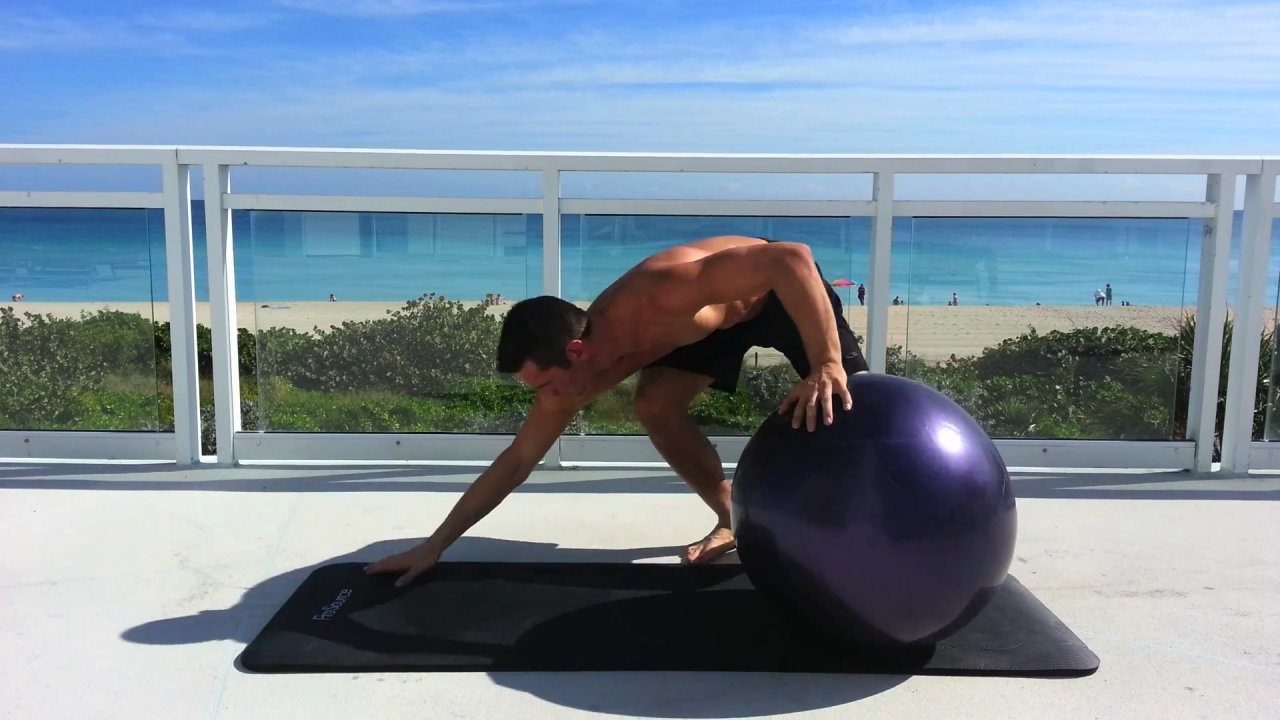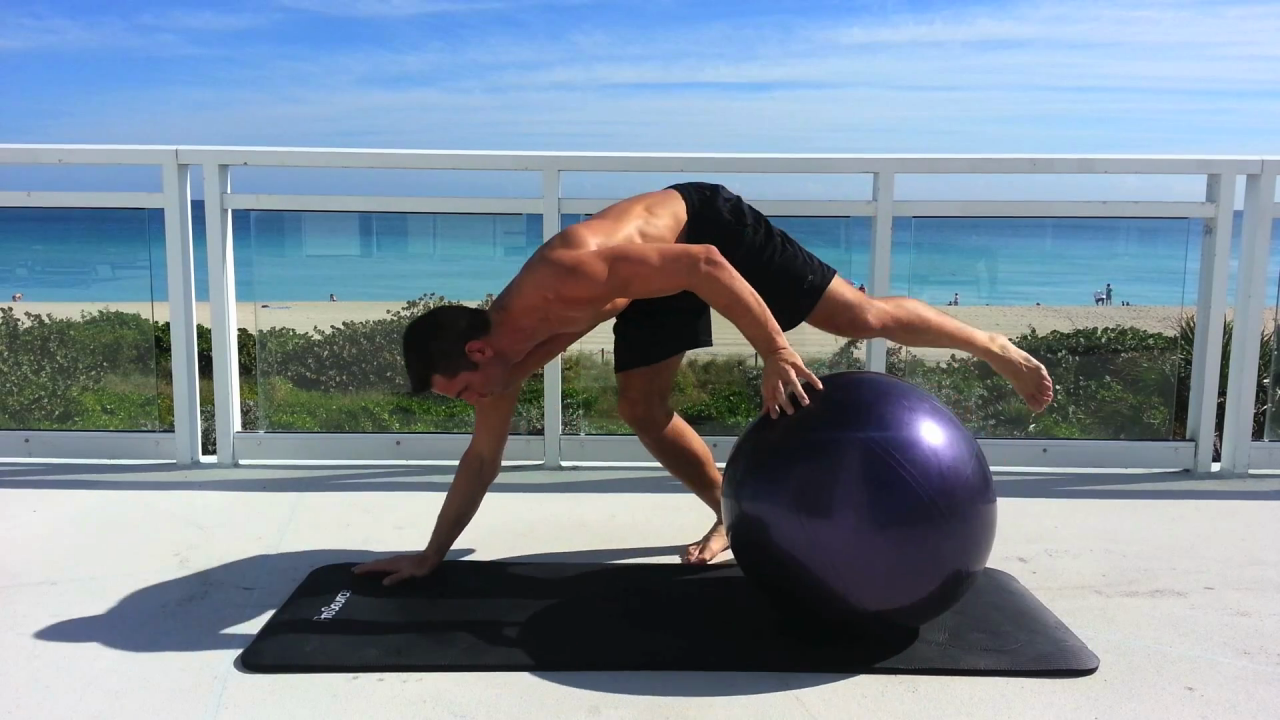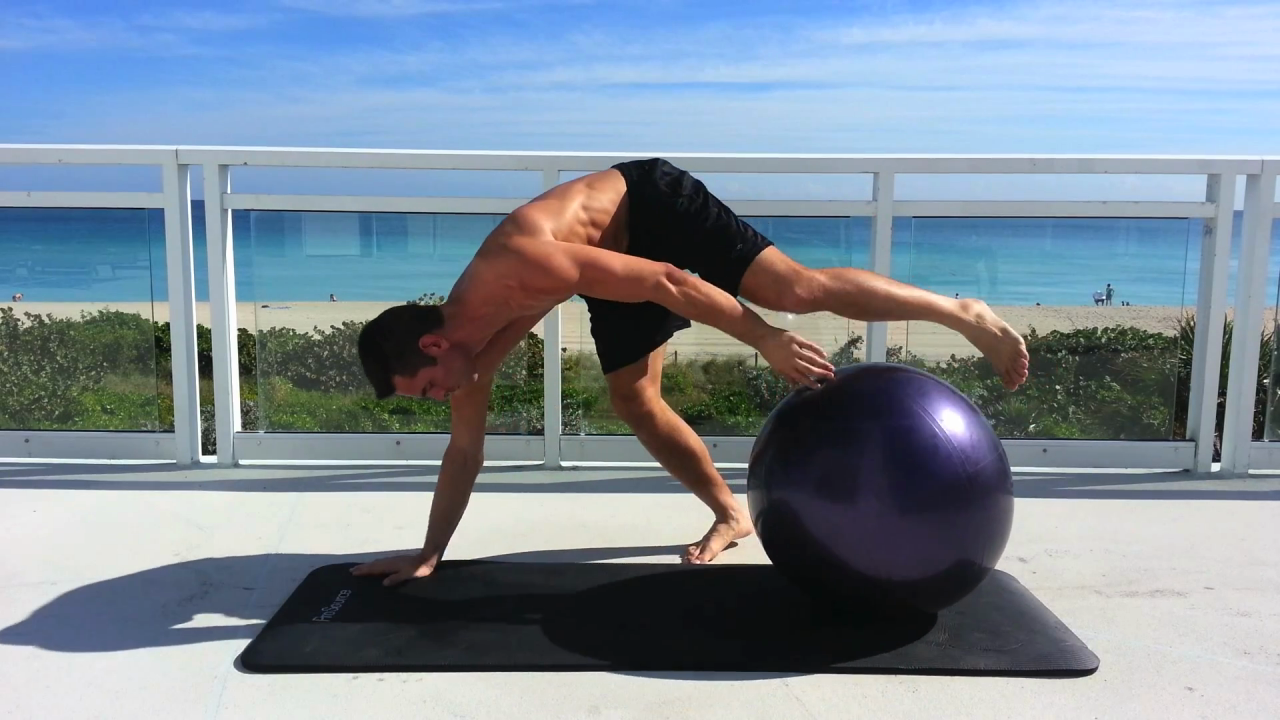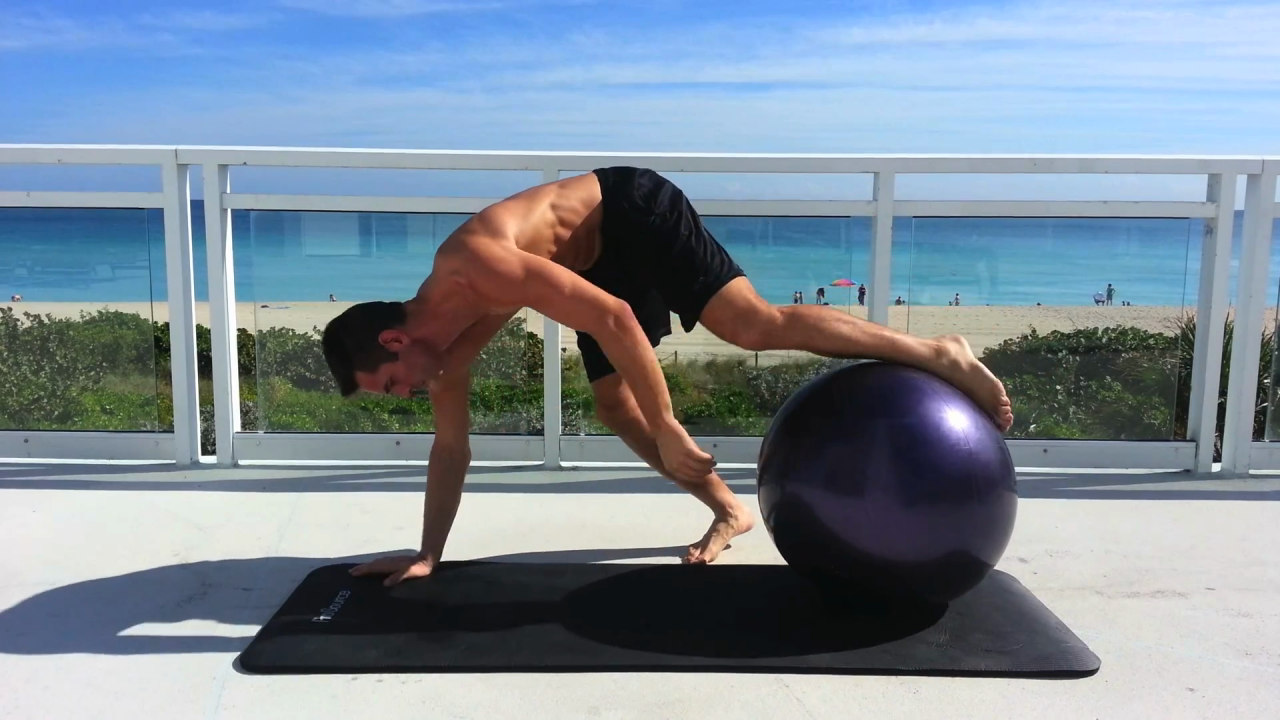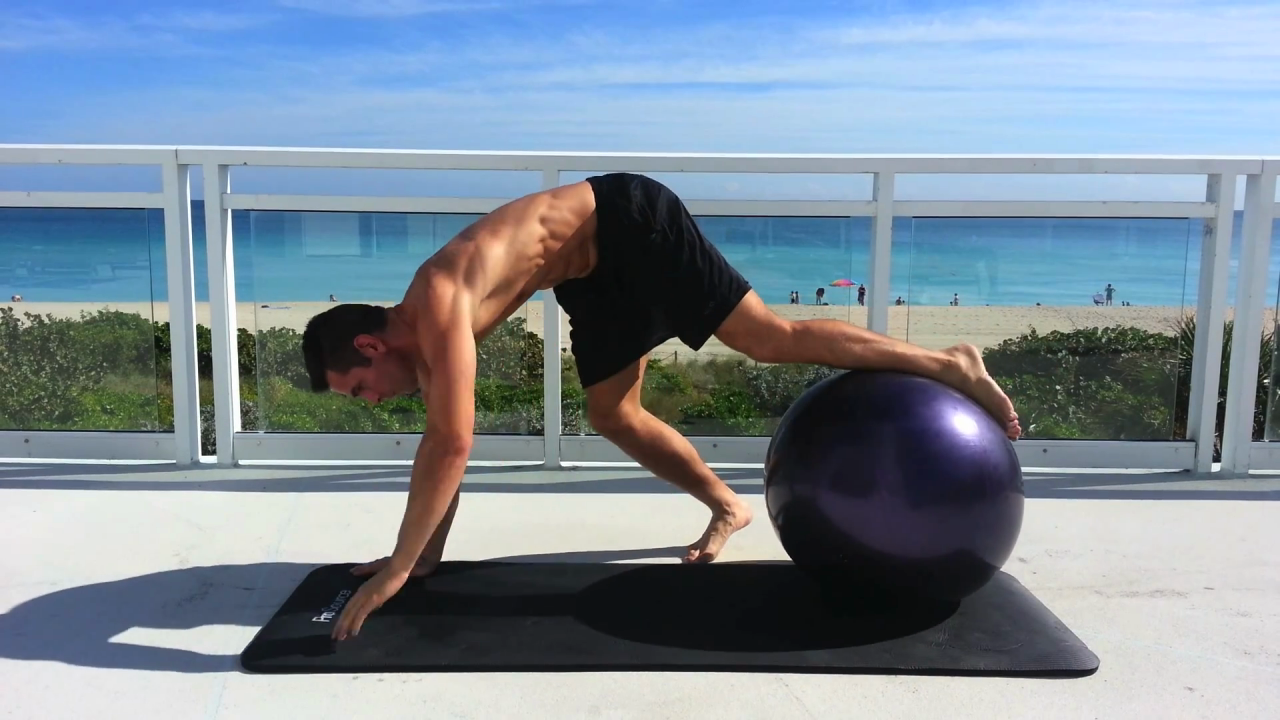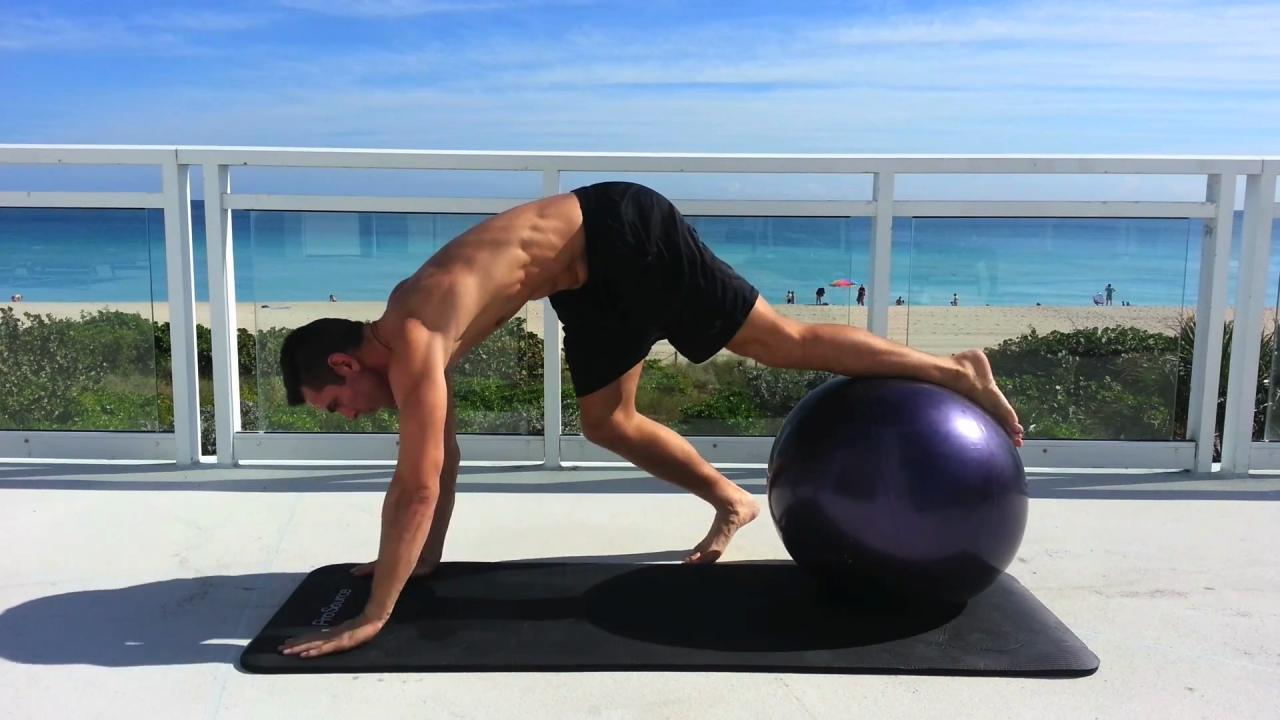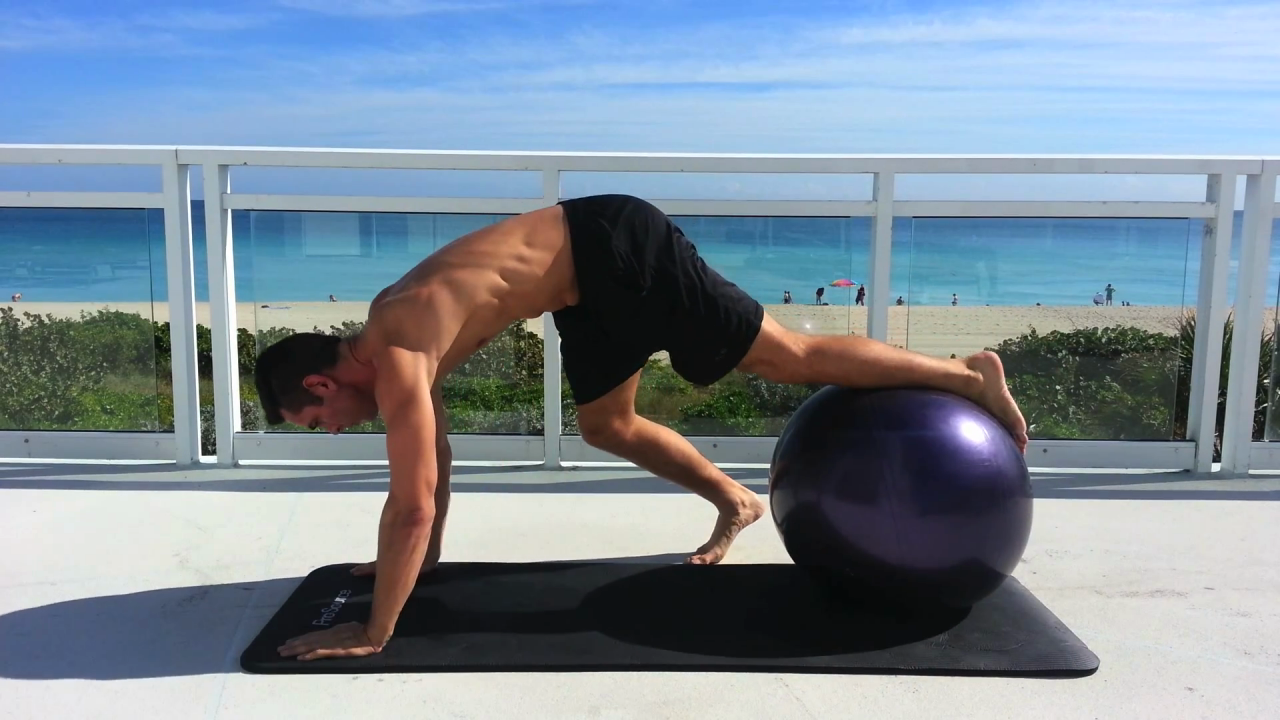
dt=0.3s
person 1, frame 1
left shoulder: (657, 296)
right shoulder: (574, 369)
left elbow: (791, 259)
right elbow: (517, 460)
left wrist: (828, 367)
right wrist: (436, 544)
left hip: (776, 290)
right hip: (717, 315)
left knee: (847, 418)
right knee: (654, 404)
right ankle: (731, 518)
person 1, frame 2
left shoulder: (561, 281)
right shoulder: (508, 350)
left elbow: (705, 265)
right elbow: (482, 458)
left wrist: (776, 353)
right wrist: (431, 553)
left hip: (702, 223)
right hip: (651, 269)
left knee: (858, 317)
right knee: (639, 406)
left ankle: (998, 350)
right ankle: (732, 515)
person 1, frame 3
left shoulder: (519, 271)
right shoulder: (471, 342)
left elbow: (669, 284)
right elbow: (464, 451)
left wrist: (769, 341)
right wrist: (428, 552)
left hip: (650, 201)
right hip: (619, 247)
left knee: (794, 288)
right knee: (633, 403)
left ankle: (966, 315)
right ankle: (729, 513)
person 1, frame 4
left shoulder: (475, 269)
right shoulder: (445, 337)
left elbow: (614, 321)
right elbow: (449, 445)
left wrist: (668, 437)
right wrist: (429, 553)
left hip: (631, 210)
right hip: (601, 257)
left knee: (753, 324)
right knee: (617, 409)
left ankle: (939, 357)
right ankle: (730, 511)
person 1, frame 5
left shoulder: (436, 311)
right shoulder: (424, 337)
left elbow: (451, 443)
right elbow: (445, 443)
left wrist: (398, 568)
right wrist: (427, 556)
left hip: (628, 220)
right hip: (592, 268)
left knee: (770, 337)
right knee: (612, 416)
left ankle: (948, 366)
right ankle: (727, 507)
person 1, frame 6
left shoulder: (412, 340)
right shoulder: (402, 324)
left elbow: (417, 485)
right elbow: (441, 449)
left wrist: (371, 618)
right wrist: (424, 557)
left hip: (622, 230)
right hip: (593, 268)
left knee: (784, 343)
right knee: (609, 424)
left ankle: (958, 372)
right ankle: (730, 502)
person 1, frame 7
left shoulder: (393, 360)
right shoulder: (388, 323)
left elbow: (411, 503)
right elbow: (434, 453)
left wrist: (374, 633)
right wrist: (425, 559)
left hip: (619, 253)
right hip: (592, 265)
left knee: (792, 358)
right knee: (609, 427)
left ankle: (968, 376)
right ankle: (734, 502)
